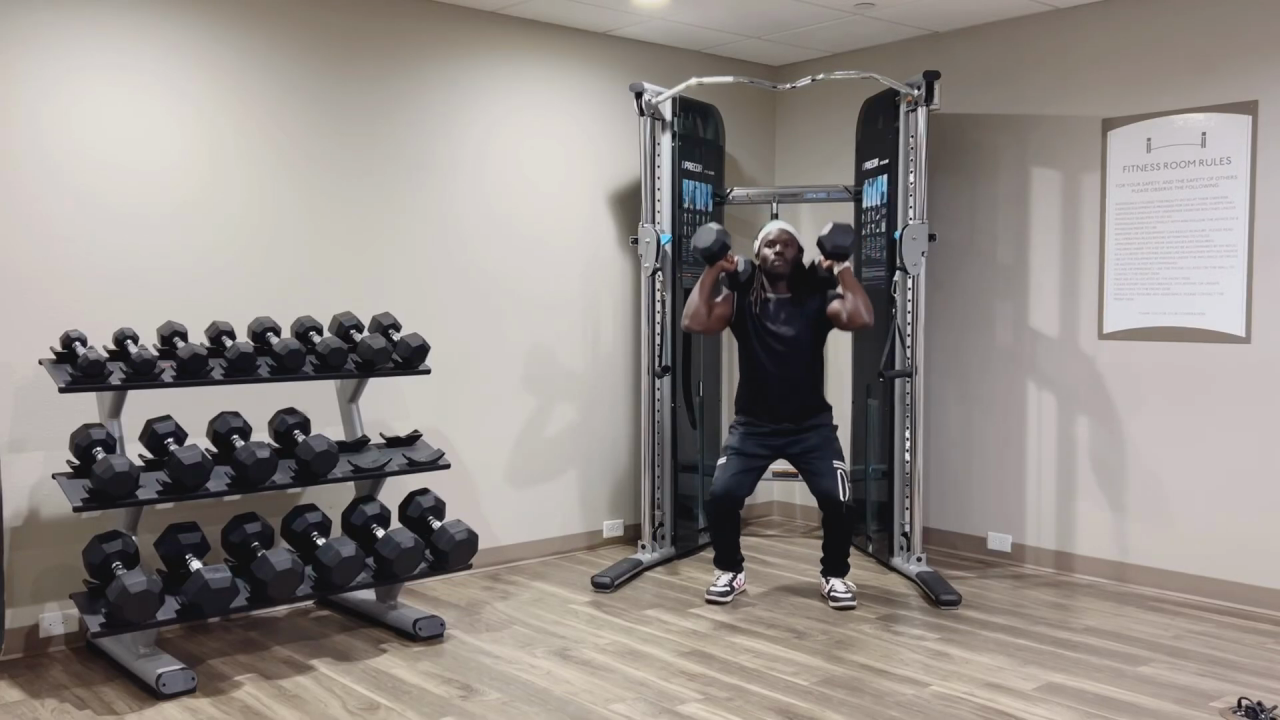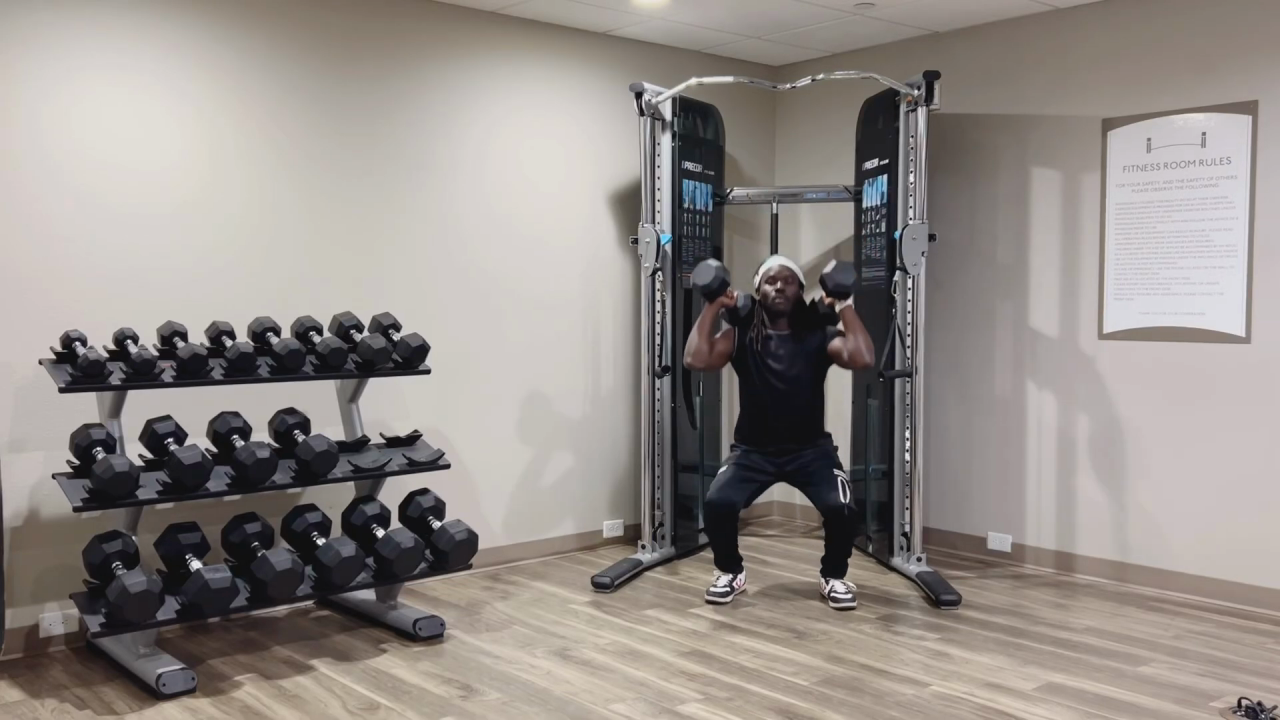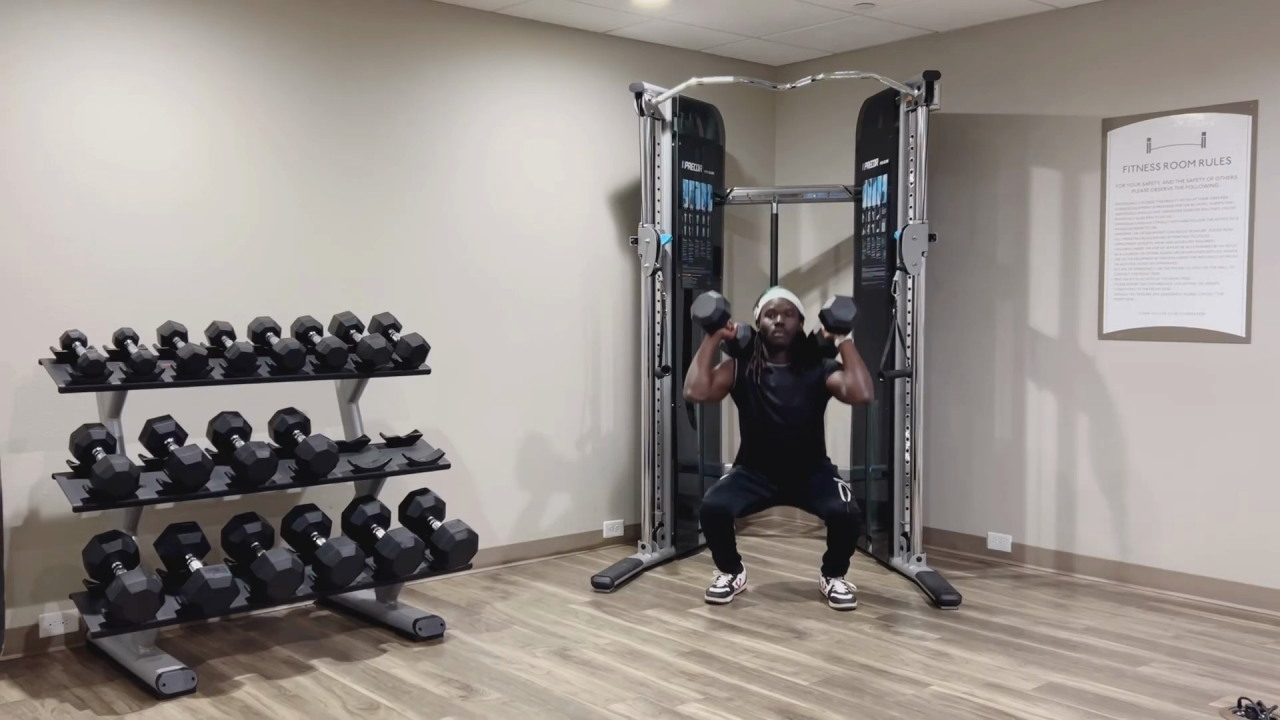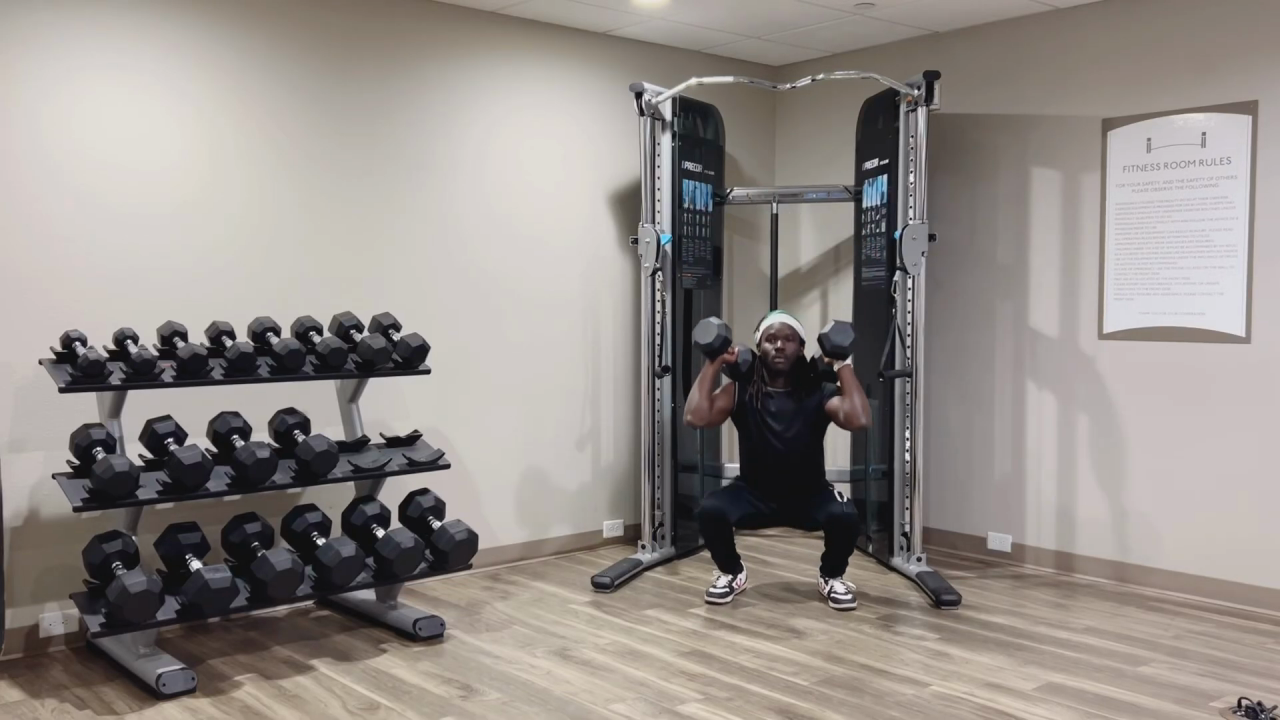
dt=0.2s
person 1, frame 1
left shoulder: (819, 300)
right shoulder: (740, 300)
left elbow: (862, 319)
right elbow: (693, 323)
left wrist: (843, 270)
right wrist: (712, 271)
left hip: (811, 426)
right hip: (752, 425)
left knee: (837, 498)
right knee: (722, 495)
left ankle: (835, 575)
right ankle: (729, 571)
person 1, frame 2
left shoulder: (819, 337)
right shoulder: (740, 336)
left elbow: (863, 359)
right elbow: (696, 359)
left wrist: (844, 307)
right wrist: (712, 307)
left hip: (810, 449)
right hip: (753, 450)
left knee: (840, 507)
right knee: (717, 502)
left ankle: (834, 575)
right ankle: (730, 571)
person 1, frame 3
left shoulder: (819, 369)
right shoulder: (740, 368)
left elbow: (861, 394)
right elbow: (696, 392)
left wrist: (844, 341)
right wrist: (712, 340)
left hip: (811, 474)
right hip: (754, 474)
left knee: (845, 512)
right knee: (713, 507)
left ankle: (833, 576)
right ankle: (730, 571)
person 1, frame 4
left shoulder: (819, 393)
right shoulder: (740, 392)
left elbow: (859, 420)
right elbow: (695, 417)
left wrist: (843, 366)
right wrist: (712, 365)
left hip: (809, 495)
right hip: (755, 494)
left knee: (844, 516)
right knee: (710, 510)
left ankle: (832, 577)
right ankle: (731, 572)
